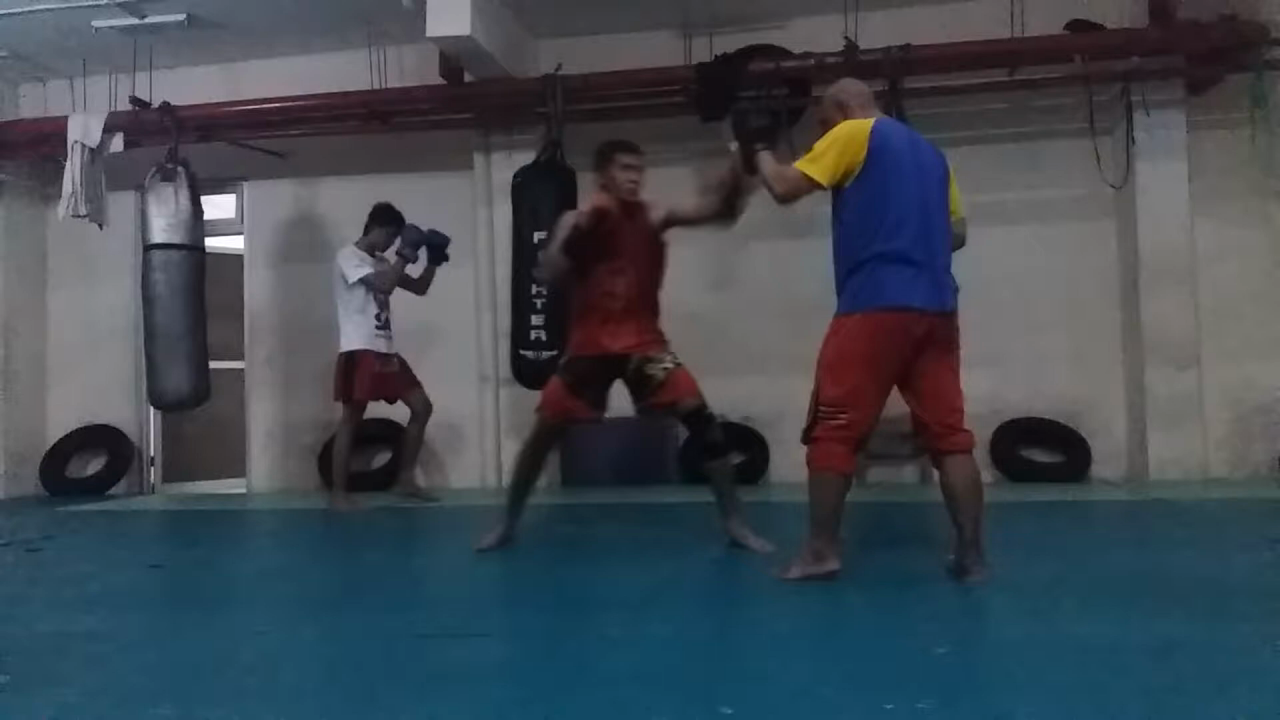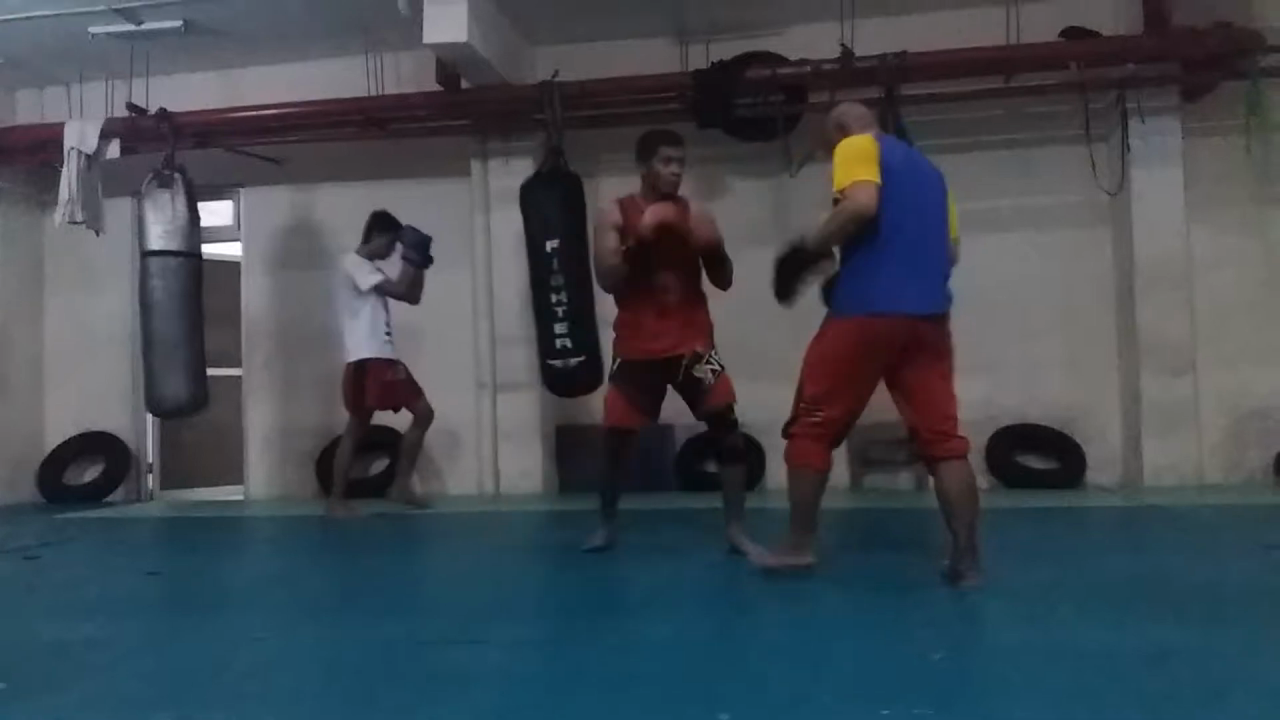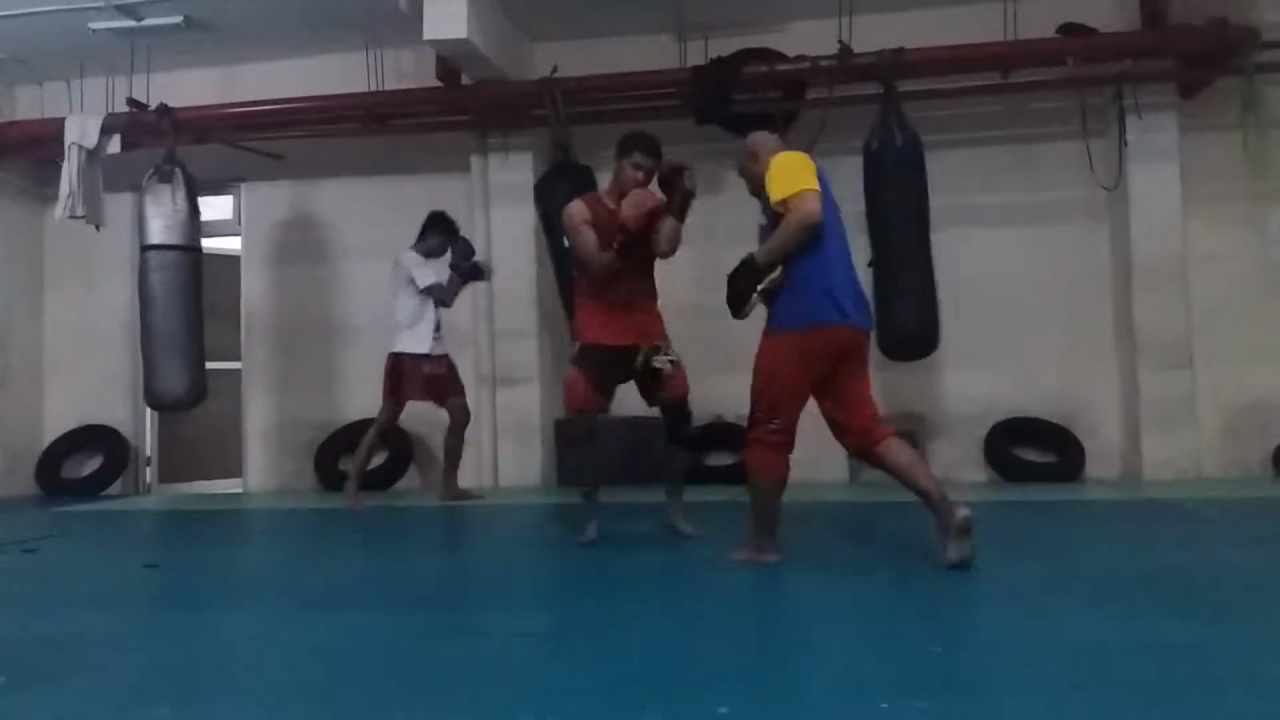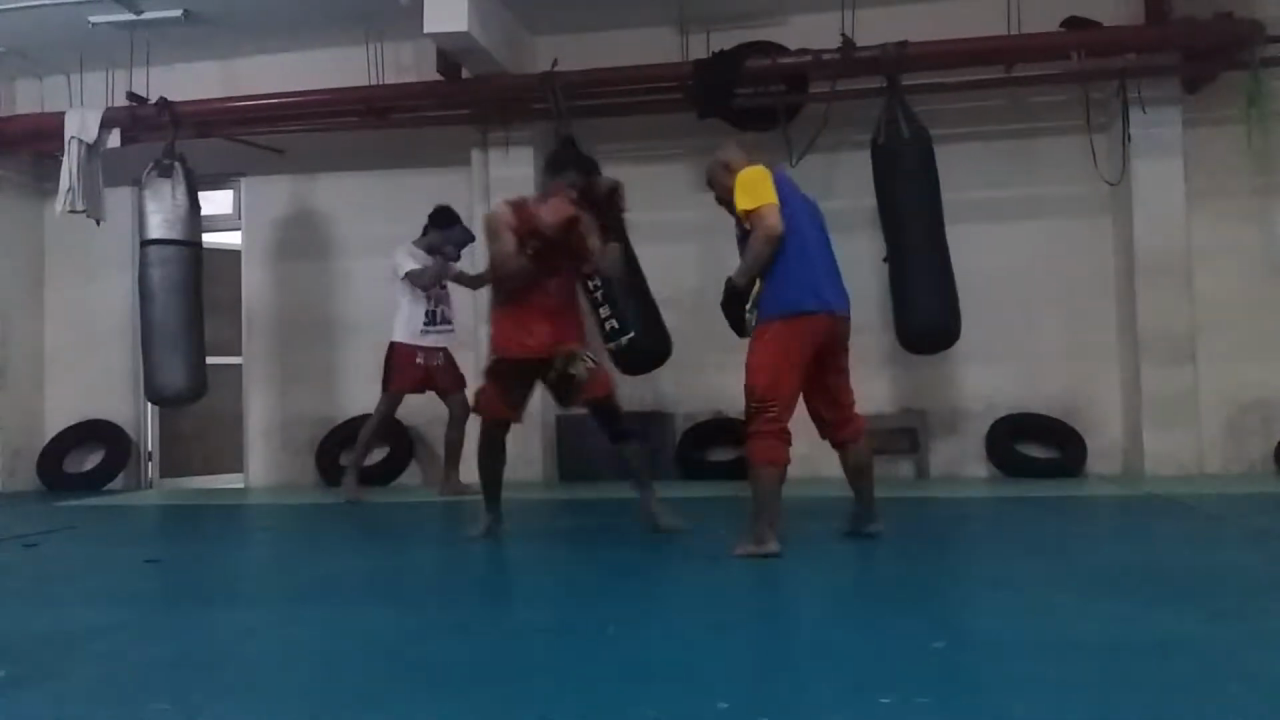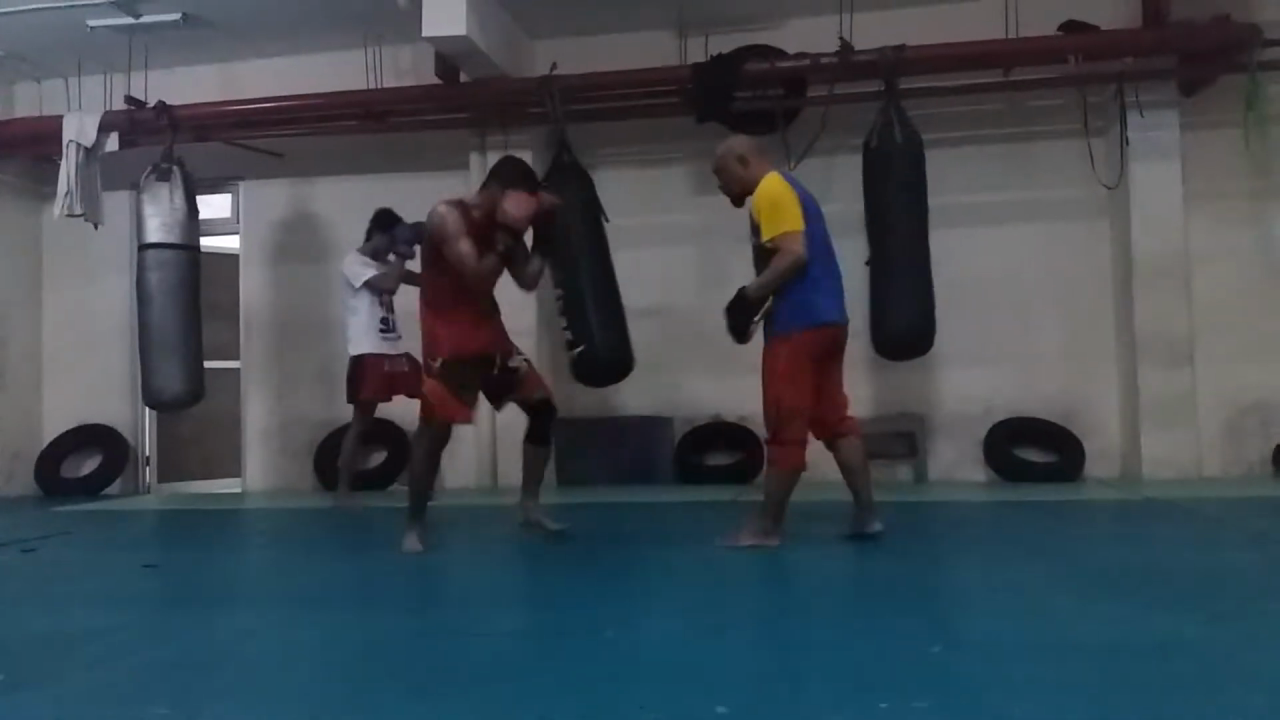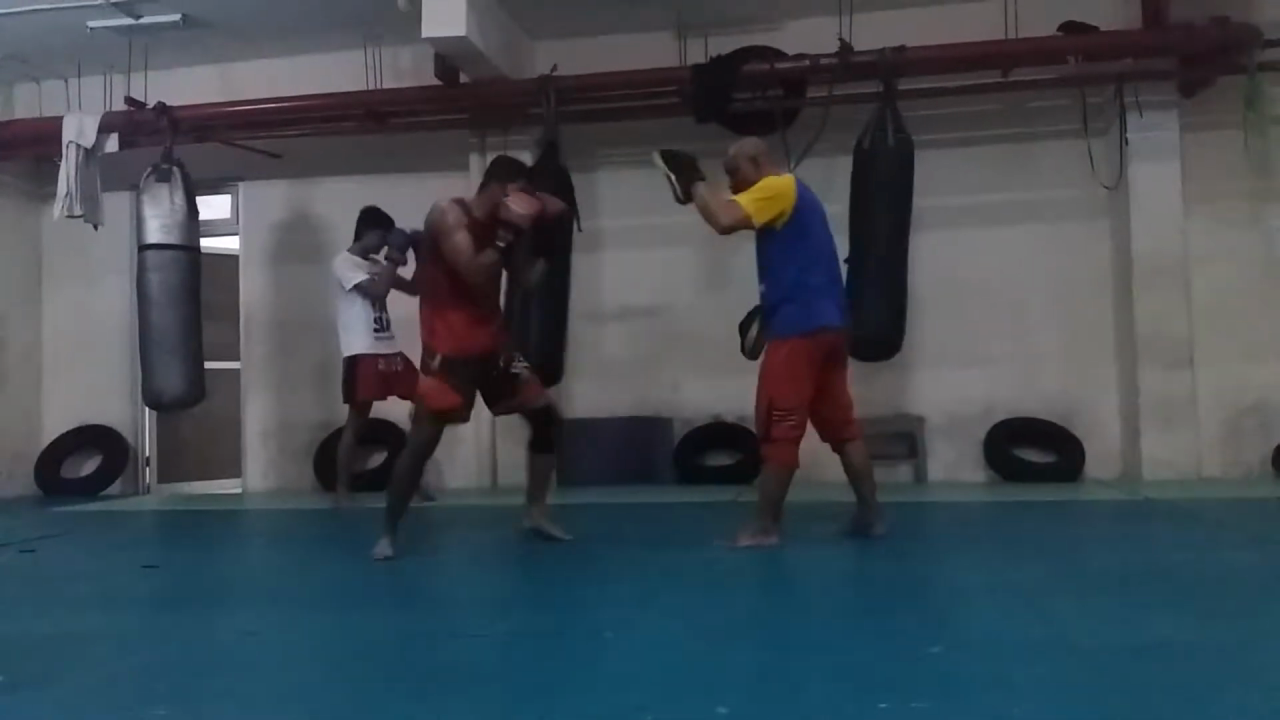
dt=0.4s
person 1, frame 1
left shoulder: (856, 134)
right shoulder: (928, 151)
left elbow: (786, 188)
right elbow: (957, 231)
left wrist: (760, 150)
left hip: (875, 306)
right hip: (937, 307)
left knee: (834, 429)
right knee: (948, 433)
left ankle: (821, 550)
right ankle: (971, 554)
person 1, frame 2
left shoulder: (858, 146)
right shoulder: (927, 168)
left elbow: (860, 207)
right elbow: (951, 250)
left wrist: (807, 250)
left hip: (864, 312)
right hip: (928, 315)
left knee: (812, 426)
right knee: (943, 439)
left ankle: (799, 543)
right ankle: (966, 559)
person 1, frame 3
left shoulder: (787, 163)
right shoulder: (797, 175)
left elbow: (807, 213)
left wrist: (755, 262)
left hip: (802, 321)
right hip: (849, 321)
left knee: (768, 434)
right knee: (866, 430)
left ankle: (762, 542)
right ankle: (948, 512)
person 1, frame 4
left shoulder: (751, 177)
right shoulder: (789, 189)
left elbow: (771, 229)
left wrist: (737, 284)
left hip: (791, 314)
right hip: (832, 312)
left knee: (765, 423)
right knee: (840, 418)
left ankle: (764, 533)
right ankle: (867, 513)
person 1, frame 5
left shoulder: (771, 191)
right shoulder: (792, 191)
left elbow: (794, 254)
left wrist: (750, 295)
right wrist: (760, 298)
left hip: (797, 324)
right hip: (828, 319)
left knee: (786, 429)
right knee: (835, 420)
left ankle: (766, 526)
right ankle: (867, 514)
person 1, frame 6
left shoulder: (779, 187)
right shoulder: (792, 195)
left elbow: (725, 220)
left wrist: (694, 180)
right wrist: (762, 313)
left hip: (798, 327)
right hip: (825, 323)
left knee: (779, 429)
right knee: (839, 423)
left ankle: (764, 527)
right ankle: (870, 514)
person 2, frame 1
left shoulder: (654, 218)
right shoulder: (574, 221)
left elbow: (718, 212)
right elbow: (549, 275)
left wrist: (734, 177)
right wrist: (579, 233)
left hip: (643, 342)
right hip: (590, 344)
left knee: (702, 421)
right knee: (545, 430)
left ankle: (735, 523)
right ankle: (508, 522)
person 2, frame 2
left shoulder: (692, 213)
right shoulder: (615, 214)
left elbow: (724, 280)
right elbow: (607, 280)
left wrist: (713, 249)
right wrist: (640, 242)
left hip: (690, 339)
right hip: (637, 345)
left knee: (726, 425)
right knee: (618, 437)
left ankle: (735, 527)
right ankle: (607, 523)
person 2, frame 3
left shoulder: (653, 210)
right shoulder: (579, 211)
left elbow: (664, 248)
right elbow: (598, 270)
left wrist: (679, 201)
right wrist: (627, 234)
left hip: (645, 331)
right hip: (598, 334)
left knee: (678, 413)
right knee: (585, 422)
left ankle: (675, 508)
right ankle: (591, 513)
person 2, frame 4
left shoulder: (578, 222)
right shoulder: (504, 217)
left elbow: (609, 270)
right elbow: (507, 278)
right wrist: (539, 242)
left hip: (565, 339)
right hip: (516, 342)
left knee: (610, 414)
right knee: (492, 429)
left ankle: (649, 501)
right ankle: (492, 513)
person 2, frame 5
left shoulder: (502, 223)
right shoulder: (446, 216)
left elbow: (528, 280)
right elbow: (478, 277)
left wrist: (544, 231)
right wrist: (508, 235)
left hip: (492, 339)
right hip: (449, 345)
left knee: (544, 410)
right knee: (434, 434)
left ankle: (529, 505)
right ankle: (414, 526)
person 2, frame 6
left shoulder: (499, 225)
right shoulder: (448, 215)
right elbow: (474, 273)
left wrist: (543, 220)
right wrist: (510, 233)
left hip: (493, 344)
right hip: (449, 349)
left knee: (546, 417)
right knee: (423, 439)
left ankle: (536, 513)
right ankle: (388, 531)
person 3, frame 1
left shoulder: (381, 262)
right shoulder: (348, 256)
left elbow: (419, 288)
right elbow: (384, 286)
left wrist: (433, 260)
right wrist: (406, 253)
left hip: (386, 352)
right hip: (359, 351)
left knee: (422, 407)
right knee: (351, 420)
left ankle: (406, 479)
right ankle: (339, 492)
person 3, frame 2
left shoulder: (371, 268)
right shoulder: (354, 264)
left elbow: (412, 296)
right elbow: (398, 289)
left wrist: (419, 264)
right wrist: (410, 256)
left hip: (387, 358)
right hip: (366, 360)
left knee: (423, 413)
right knee: (356, 430)
left ankle: (402, 483)
right ankle: (337, 499)
person 3, frame 3
left shoulder: (420, 263)
right shoulder: (413, 261)
left elbow: (441, 296)
right elbow: (445, 298)
left wrist: (466, 273)
right wrist: (461, 267)
left hip: (434, 353)
right hip: (411, 354)
left knee: (460, 414)
right knee: (387, 419)
left ankle: (450, 484)
right ankle: (353, 484)
person 3, frame 4
left shoulder: (439, 261)
right shoulder: (406, 254)
left elbow: (474, 282)
right elbow: (426, 281)
right wrist: (449, 255)
left hip: (437, 348)
right hip: (407, 346)
left knee: (460, 408)
right knee: (384, 413)
left ankle: (450, 480)
right ankle: (351, 477)
person 3, frame 5
left shoulder: (385, 264)
right shoulder: (353, 263)
left elbow: (422, 280)
right elbow: (389, 286)
right wrist: (401, 255)
left hip: (396, 352)
right hip: (369, 354)
right knee: (361, 422)
right ankle: (343, 489)
person 3, frame 6
left shoulder: (376, 264)
right shoulder: (344, 263)
left elbow: (411, 287)
right elbow: (379, 292)
right wrist: (396, 259)
left hip: (390, 351)
right hip: (362, 354)
right knee: (356, 421)
right ankle: (342, 491)
